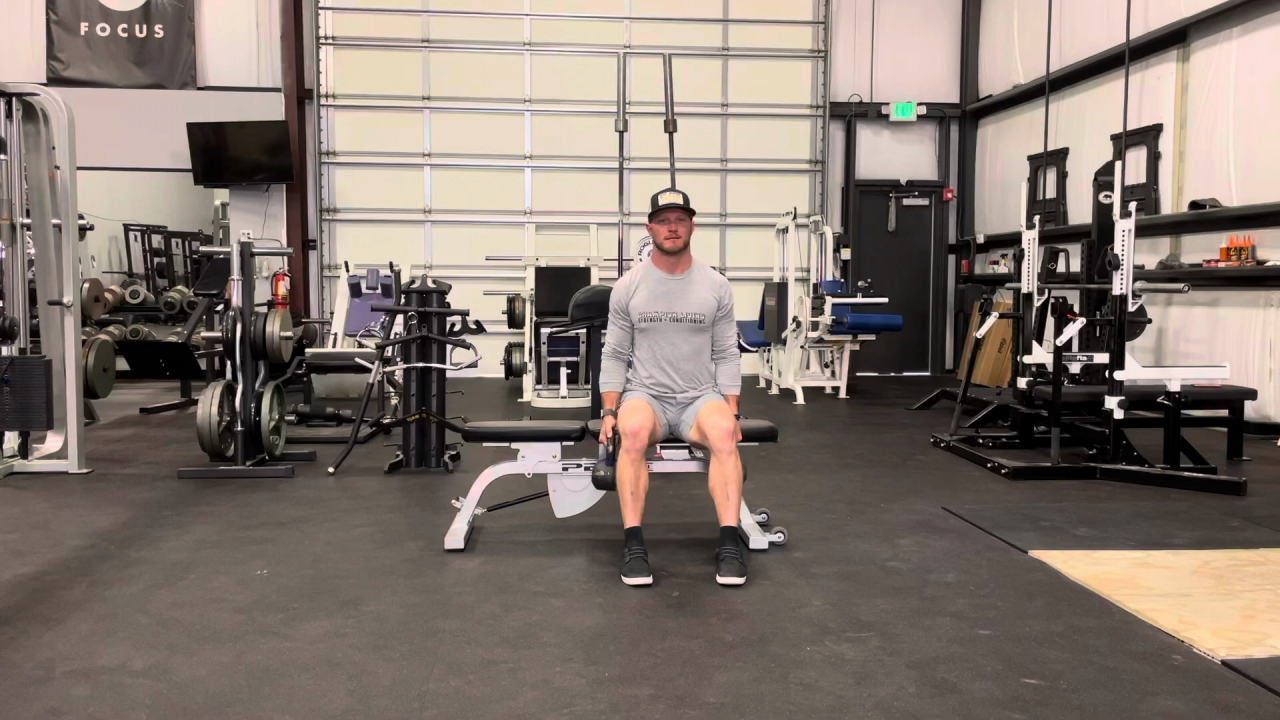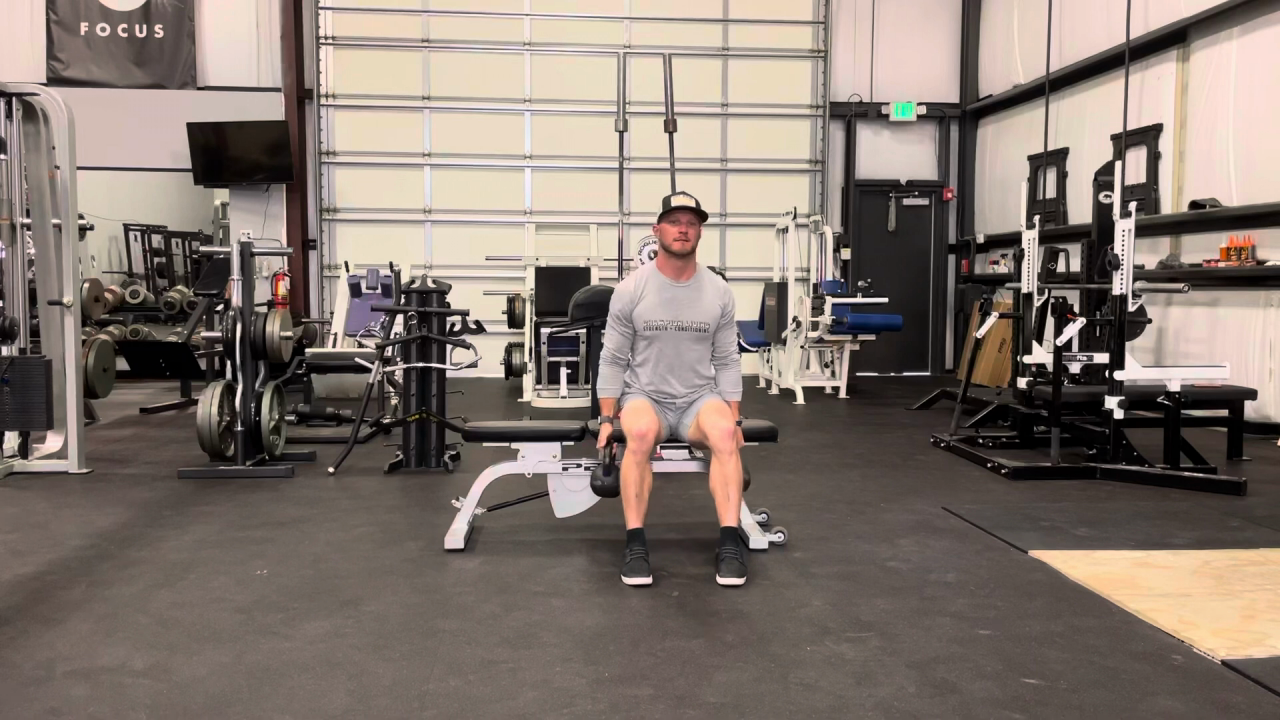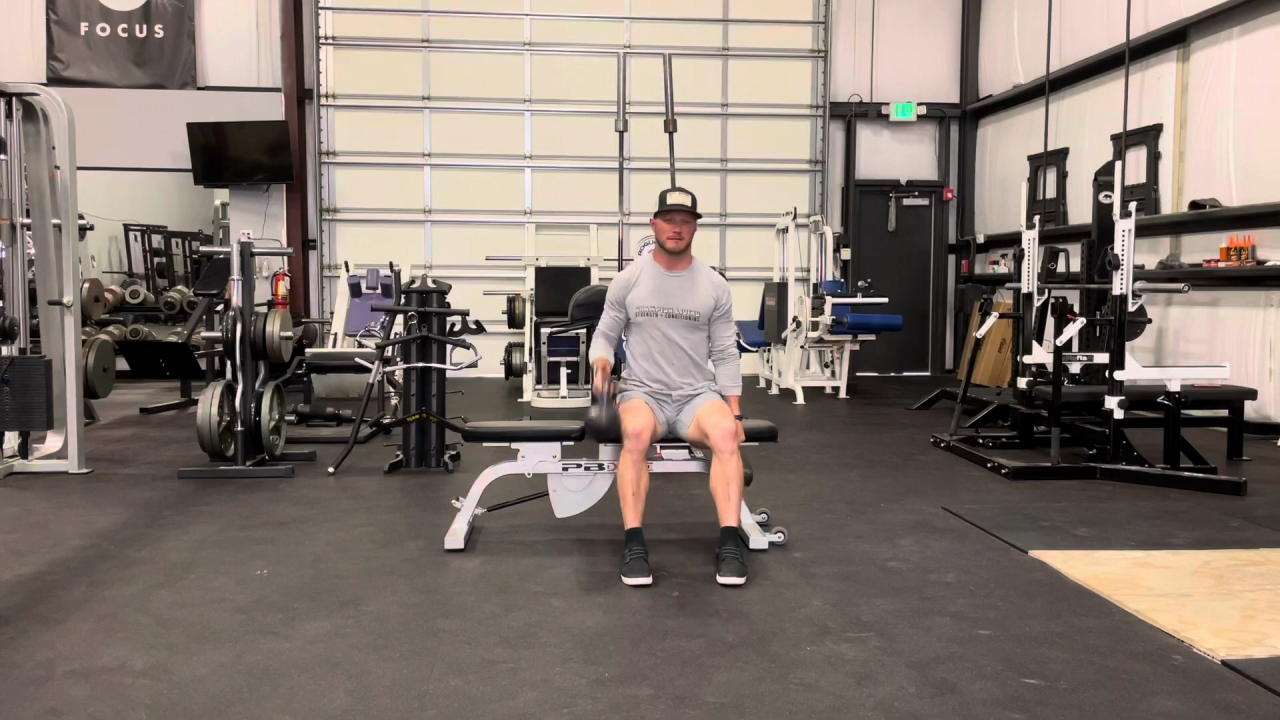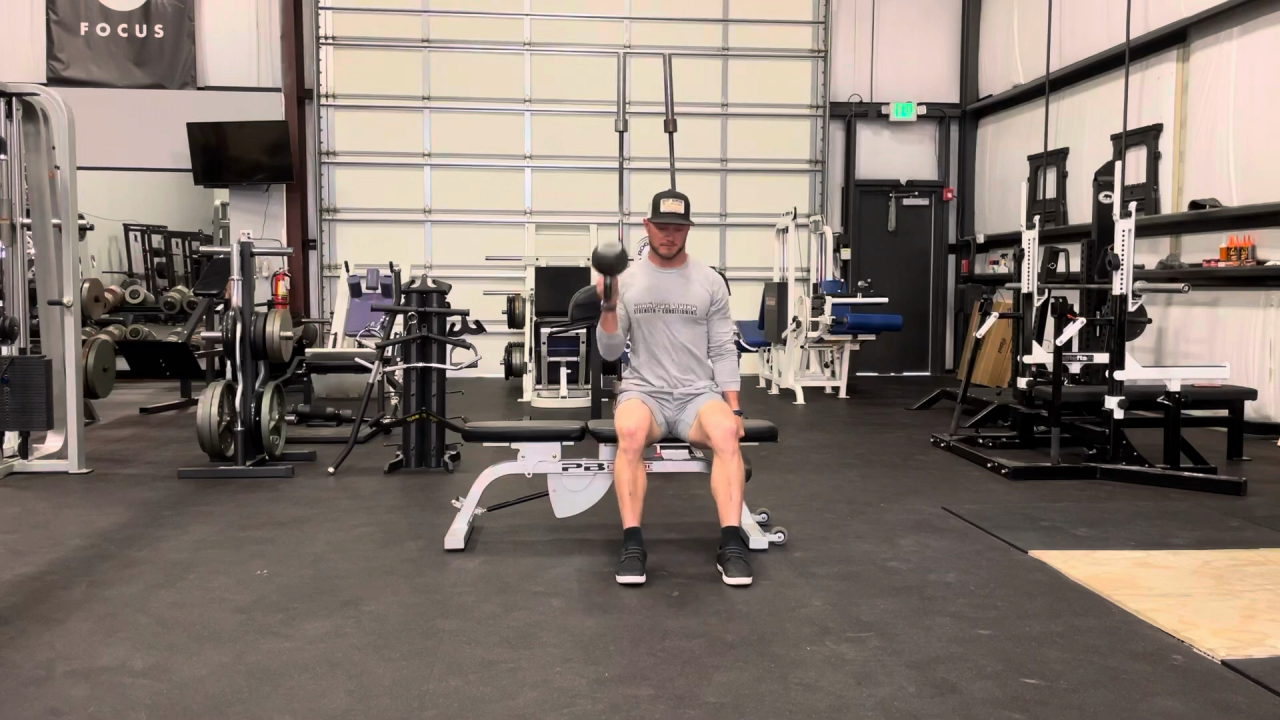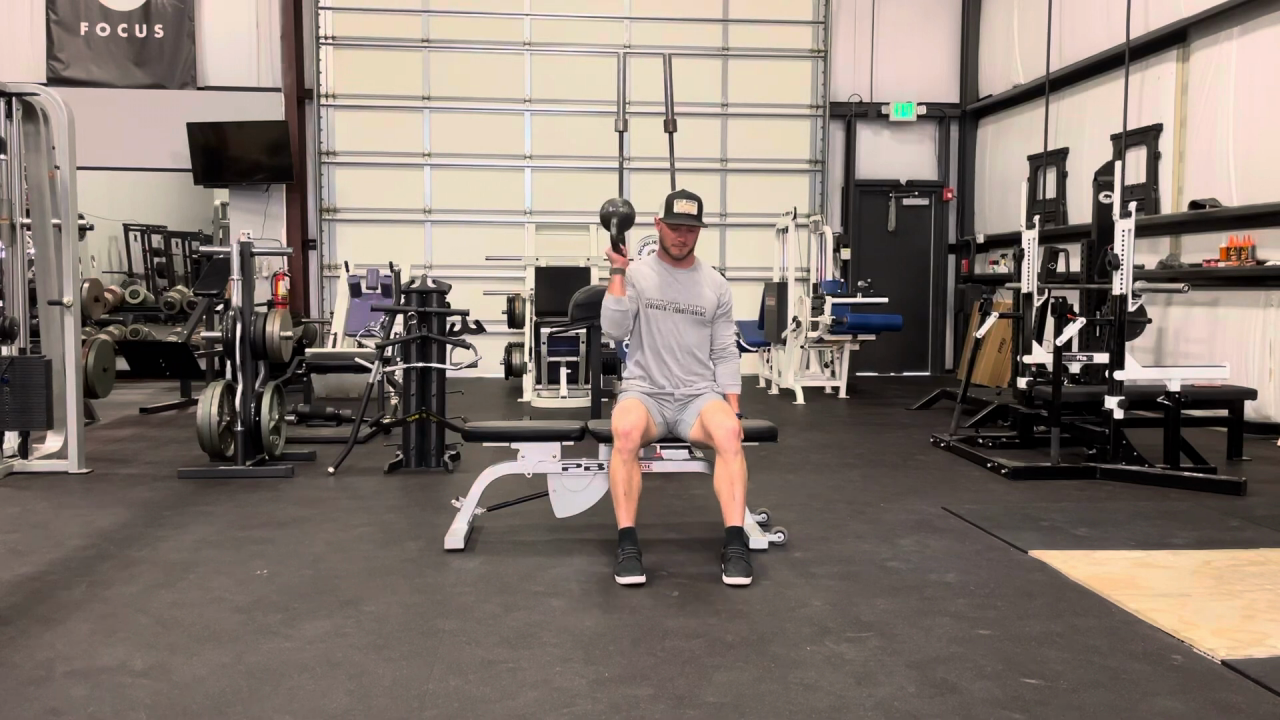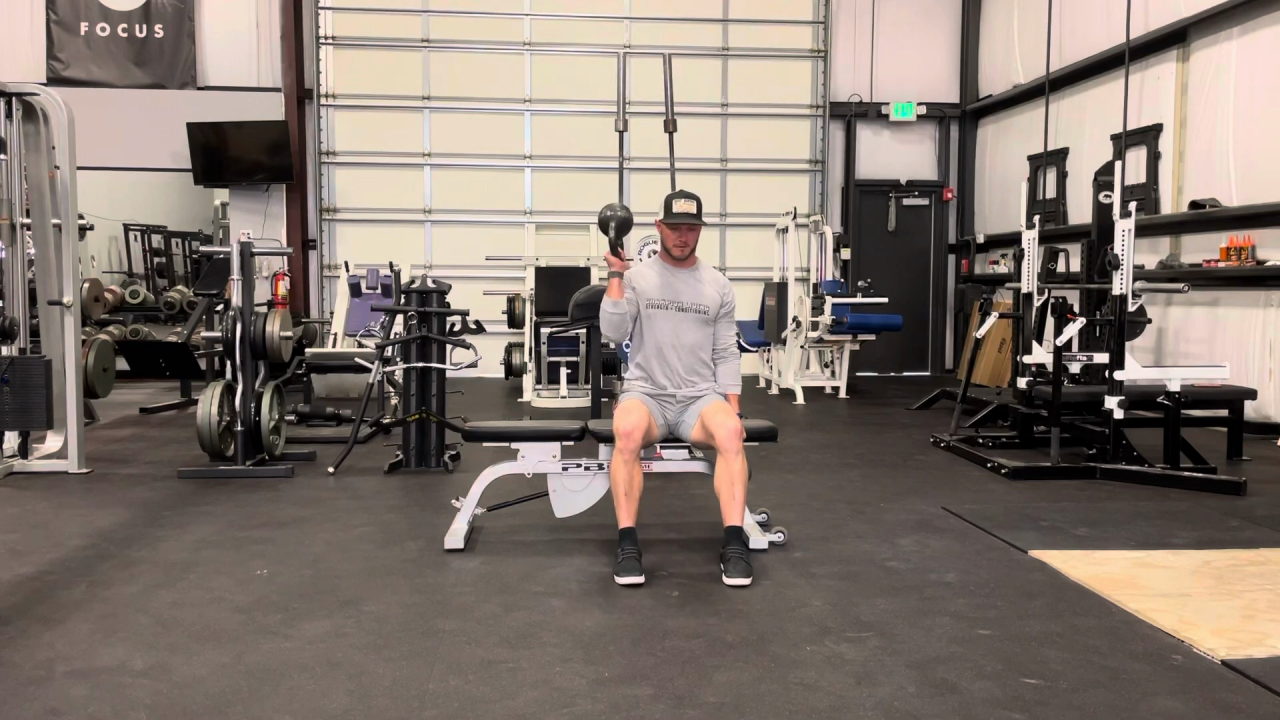
dt=0.3s
person 1, frame 1
left shoulder: (717, 286)
right shoulder: (628, 286)
left elbow: (726, 355)
right elbow: (615, 355)
left wrist: (733, 413)
right wrist: (609, 412)
left hip: (700, 396)
right hip: (645, 394)
left knee: (723, 434)
right knee: (633, 432)
left ankle: (729, 543)
right ankle: (634, 544)
person 1, frame 2
left shoulder: (719, 292)
right shoulder: (631, 290)
left elbow: (727, 361)
right elbow: (613, 360)
left wrist: (735, 419)
right wrist: (607, 419)
left hip: (699, 398)
right hip: (644, 397)
left knee: (723, 434)
right knee: (640, 434)
left ankle: (729, 543)
right ankle: (635, 544)
person 1, frame 3
left shoulder: (714, 284)
right shoulder: (628, 280)
left elbow: (725, 353)
right elbow: (605, 336)
left wrist: (736, 413)
right wrist: (600, 365)
left hip: (698, 393)
right hip: (643, 393)
left knee: (725, 435)
right knee: (636, 433)
left ankle: (729, 544)
right ankle: (634, 544)
person 1, frame 4
left shoulder: (710, 282)
right shoulder: (628, 280)
left elbow: (723, 350)
right elbow: (611, 352)
left wrist: (734, 407)
right wrist: (608, 308)
left hip: (698, 394)
right hip: (644, 391)
left knee: (726, 434)
right knee: (631, 432)
left ankle: (731, 543)
right ankle: (632, 543)
person 1, frame 5
left shoulder: (716, 285)
right shoulder: (636, 274)
left elbow: (725, 354)
right elbow: (615, 328)
left wrist: (734, 411)
right wrist: (618, 271)
left hip: (698, 395)
right hip: (644, 392)
left knee: (728, 434)
right knee: (625, 432)
left ankle: (734, 543)
right ankle: (627, 544)
person 1, frame 6
left shoulder: (718, 285)
right shoulder: (637, 277)
left elbow: (726, 354)
right elbow: (614, 332)
left wrist: (734, 410)
right wrist: (616, 274)
left hip: (700, 395)
right hip: (645, 392)
left knee: (730, 433)
right knee: (627, 431)
left ankle: (734, 543)
right ankle: (628, 544)
